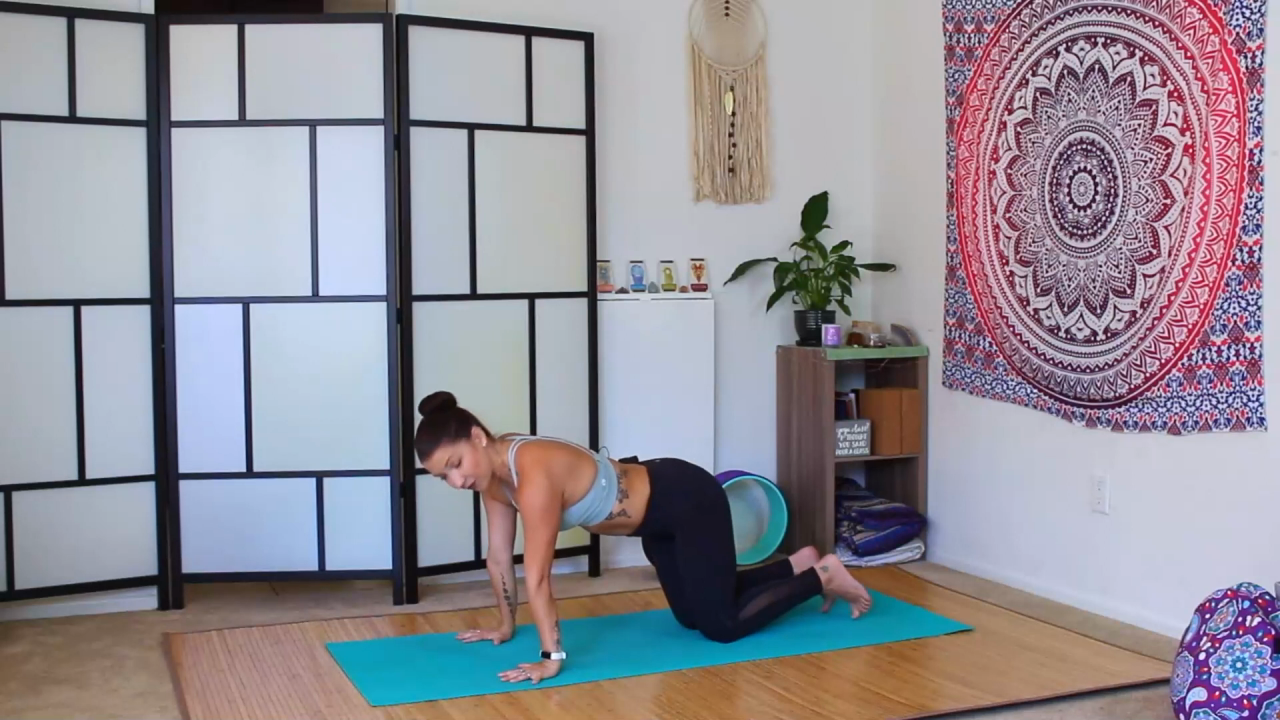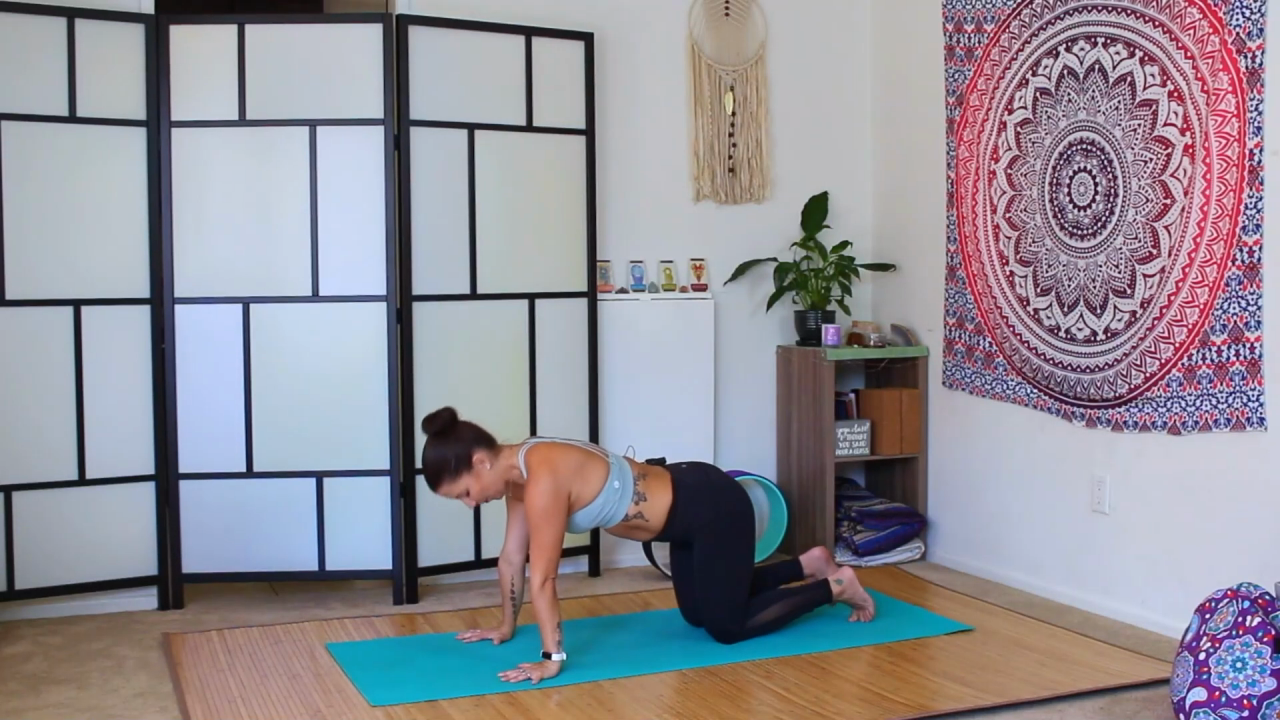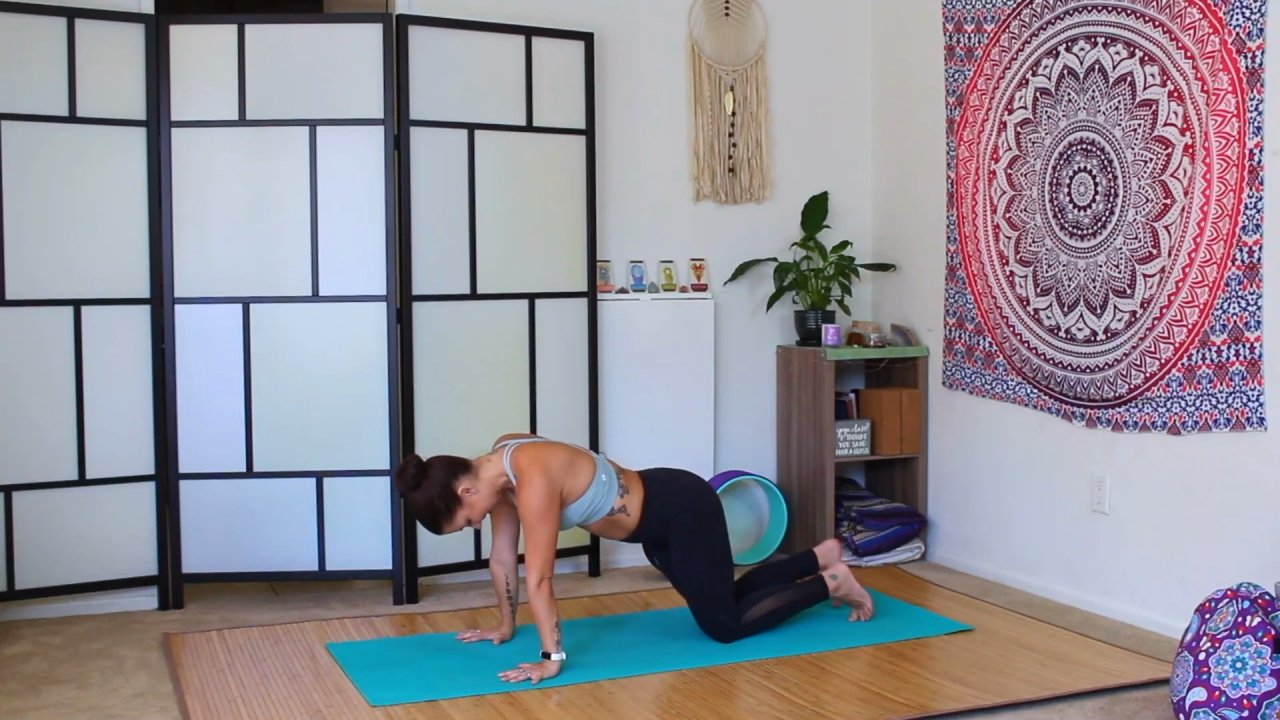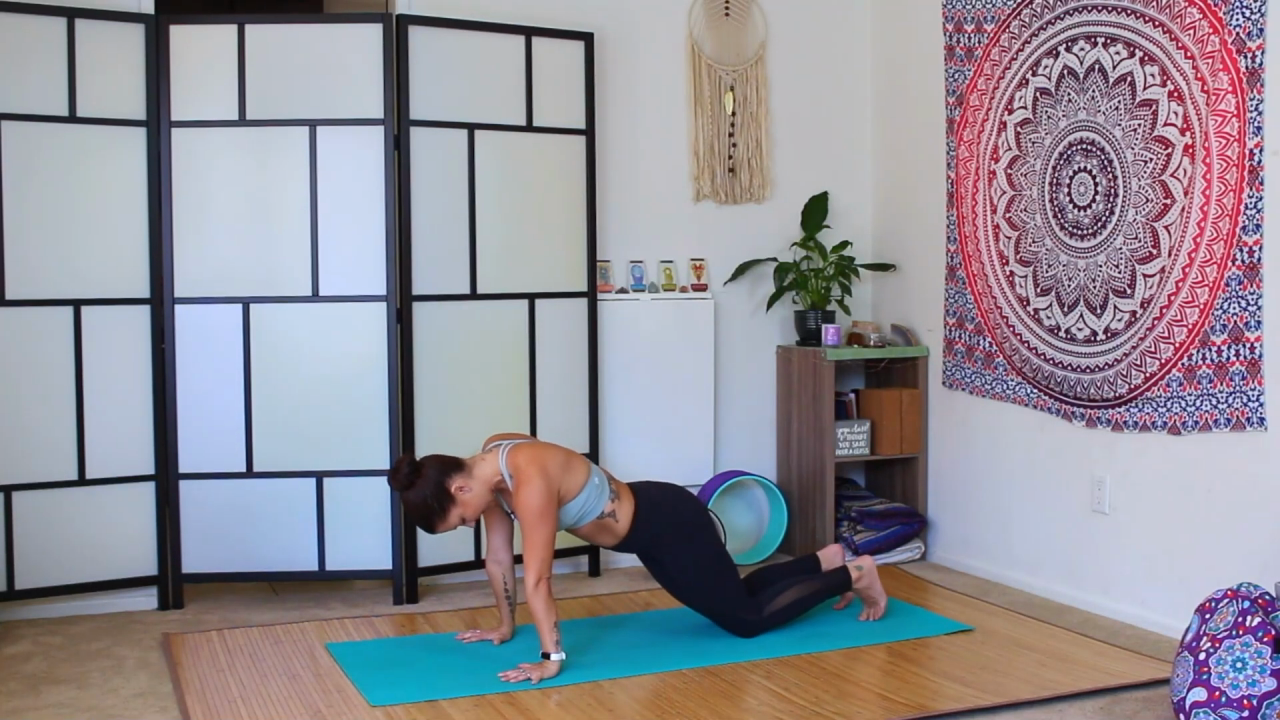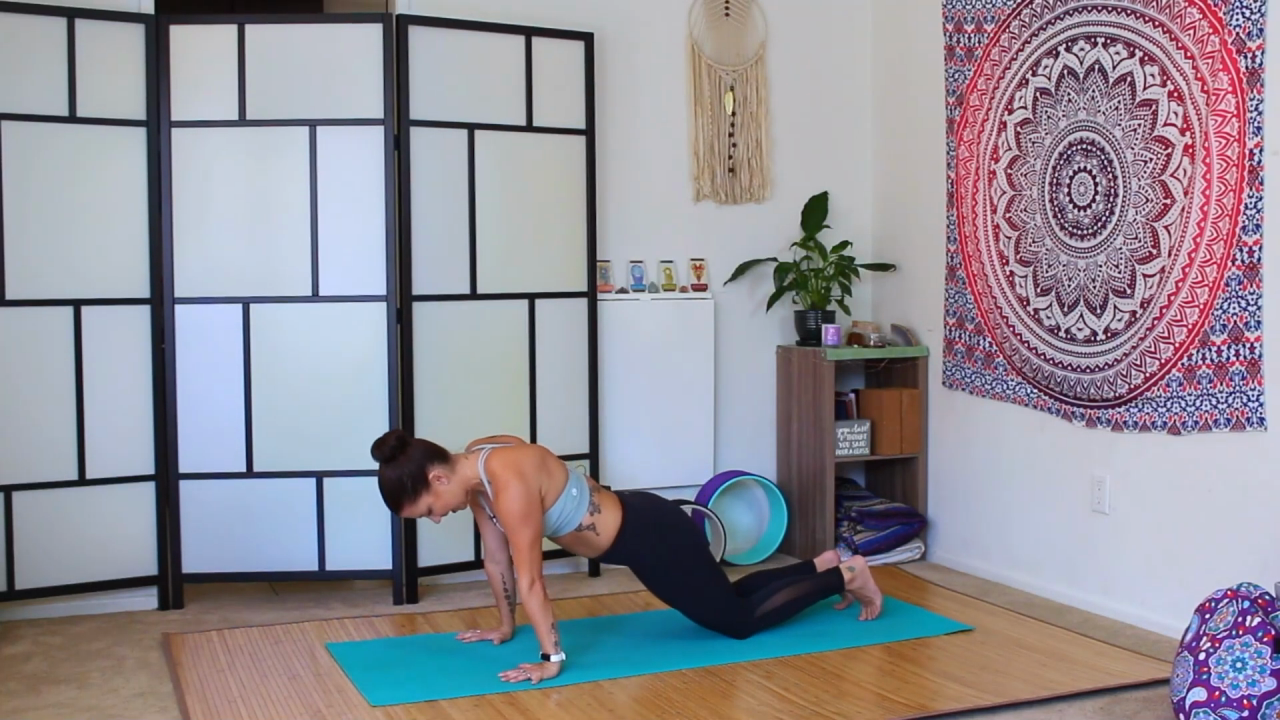
dt=1s
person 1, frame 1
left shoulder: (534, 472)
right shoulder: (493, 468)
left elbow: (537, 575)
right elbow: (498, 557)
left wrist: (552, 657)
right wrist: (505, 625)
left hip: (688, 500)
right hip: (659, 509)
left knee: (721, 624)
right knee: (692, 614)
left ankle: (822, 575)
right ankle: (798, 564)
person 1, frame 2
left shoulder: (542, 478)
right shoulder: (518, 470)
left elbow: (541, 577)
right elbow: (512, 558)
left wrist: (552, 658)
right wrist: (506, 626)
left hip: (713, 507)
right hip: (689, 502)
left knee: (727, 626)
right knee: (696, 614)
left ankle: (835, 585)
right ankle: (808, 566)
person 1, frame 3
left shoulder: (531, 477)
right shoulder: (496, 468)
left elbow: (538, 577)
right elbow: (502, 557)
left wrist: (552, 658)
right wrist: (505, 625)
left hip: (684, 508)
right hip: (657, 515)
left knee: (724, 625)
right knee: (719, 600)
left ankle: (831, 582)
right ankle: (819, 557)
person 1, frame 4
left shoulder: (528, 477)
right shoulder: (488, 465)
left elbow: (537, 578)
right elbow: (498, 558)
left wrist: (552, 658)
right wrist: (505, 625)
left hip: (668, 521)
right hip: (645, 526)
left knee: (747, 619)
right knee: (726, 600)
left ankle: (854, 574)
right ankle: (824, 561)
person 1, frame 5
left shoulder: (507, 481)
right shoulder: (474, 465)
left elbow: (529, 578)
right elbow: (496, 559)
left wrist: (552, 659)
right wrist: (506, 626)
left hip: (652, 535)
right hip: (633, 524)
left knee: (739, 620)
right knee: (722, 600)
left ankle: (846, 575)
right ankle: (822, 564)
